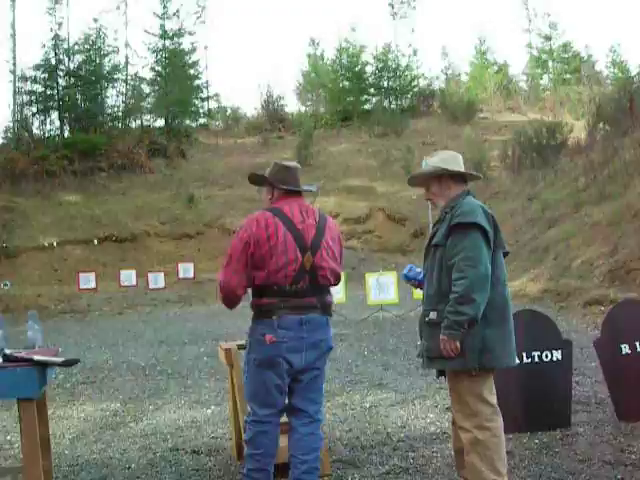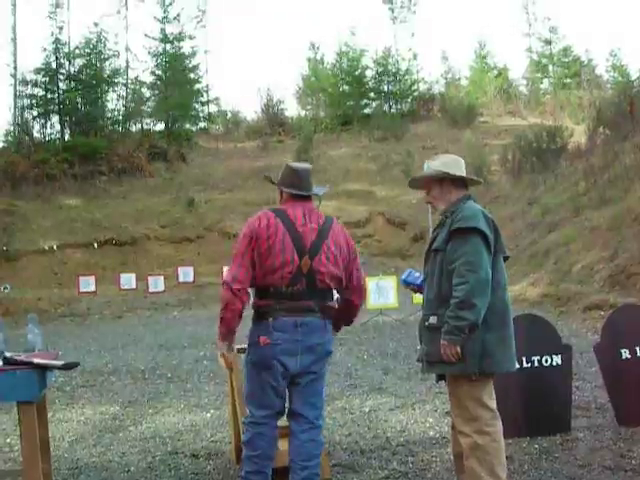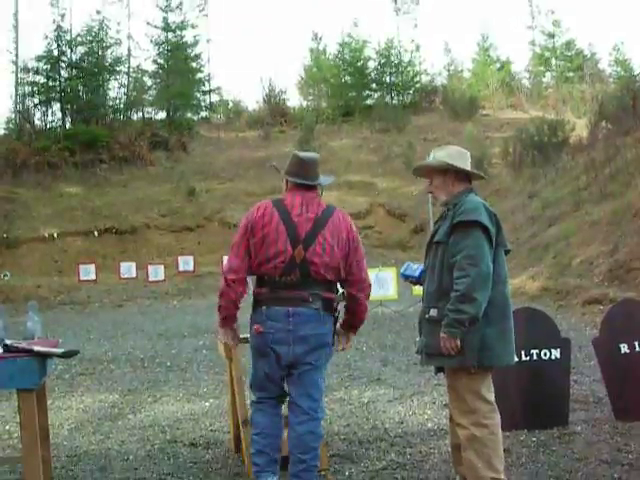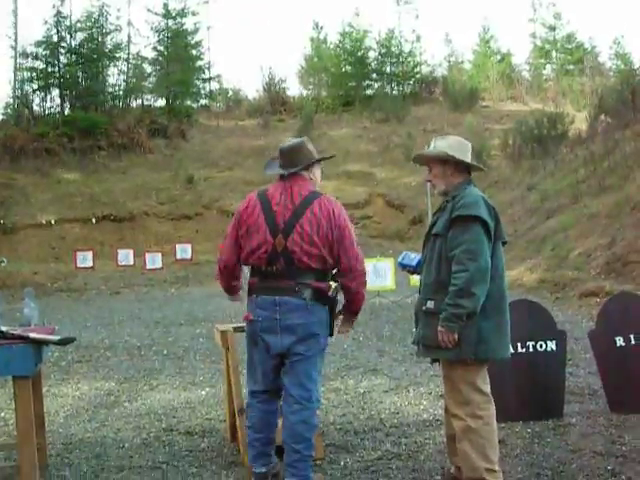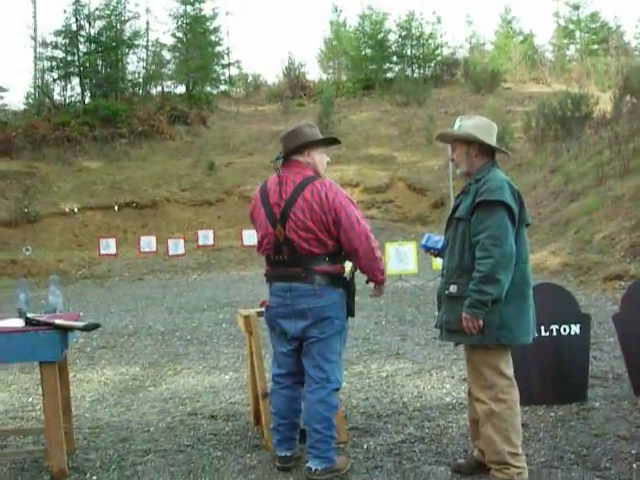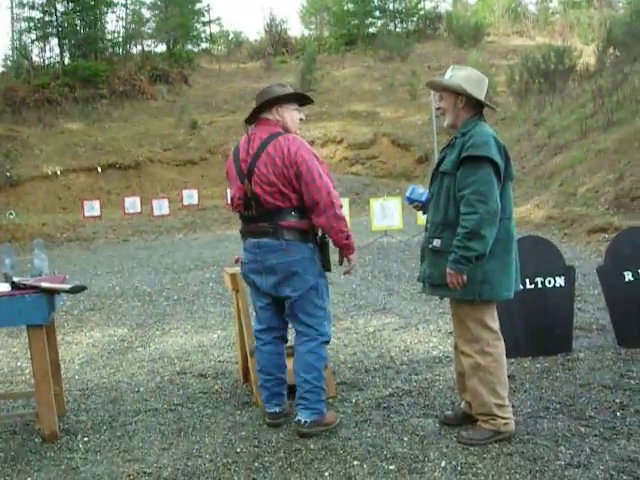
dt=0.3s
person 1, frame 1
left shoulder: (468, 213)
right shoulder: (458, 214)
left elbow: (472, 277)
left wrist: (453, 327)
right wrist: (427, 281)
left hip: (468, 338)
right hip: (462, 337)
left knee: (477, 416)
right knee: (465, 415)
person 1, frame 2
left shoulder: (468, 218)
right shoulder: (458, 219)
left elbow: (473, 282)
left wrist: (454, 333)
right wrist: (425, 286)
left hip: (468, 343)
right hip: (462, 341)
left knee: (477, 421)
right knee: (464, 420)
person 1, frame 3
left shoulder: (470, 212)
right shoulder: (459, 212)
left elbow: (473, 276)
left wrist: (453, 326)
right wrist: (426, 278)
left hip: (468, 336)
right hip: (461, 334)
left knee: (476, 415)
right knee: (463, 413)
person 1, frame 4
left shoulder: (469, 205)
right shoulder: (458, 204)
left elbow: (472, 271)
left wrist: (452, 320)
right wrist: (423, 267)
left hip: (463, 329)
right hip: (456, 326)
left knee: (471, 405)
right knee: (458, 403)
person 1, frame 5
left shoulder: (492, 189)
right shoulder: (481, 186)
left elbow: (496, 256)
left wrist: (476, 306)
right wrist: (447, 250)
left hip: (487, 313)
right hip: (479, 309)
left knee: (494, 388)
right knee: (481, 386)
person 1, frame 6
left shoulder: (478, 143)
right shoulder: (466, 140)
left elbow: (480, 211)
left wrist: (460, 261)
right wrist: (430, 203)
left hip: (471, 266)
right hip: (462, 262)
left knee: (479, 342)
right knee: (467, 339)
left ankle: (496, 419)
right ankle: (473, 405)
person 2, frame 1
left shoulder: (257, 224)
right shoulder: (328, 224)
left elbow: (231, 284)
left wrist: (231, 302)
left hip: (273, 330)
right hip: (317, 329)
left knee: (263, 414)
right knee: (307, 414)
person 2, frame 2
left shoulder: (261, 224)
right shoulder: (336, 230)
left elbow: (236, 284)
right elbow: (356, 290)
left wrist: (226, 331)
right wrist: (336, 323)
left hip: (271, 332)
right hip: (317, 333)
left knee: (261, 417)
right knee: (308, 419)
person 2, frame 3
left shoulder: (260, 214)
right shoulder: (340, 221)
left elbow: (234, 273)
right elbow: (359, 283)
left wrist: (227, 318)
right wrist: (350, 325)
left hip: (269, 320)
right hip: (315, 323)
left knee: (265, 399)
right knee: (307, 408)
person 2, frame 4
left shoulder: (251, 204)
right shoulder: (328, 209)
left elbow: (227, 260)
right elbow: (352, 269)
left wrist: (231, 287)
right wrist: (351, 309)
left hip: (261, 309)
right hip: (306, 312)
left knee: (261, 392)
right knee: (301, 397)
person 2, frame 5
left shoulder: (262, 193)
right shoulder: (326, 192)
right elbow: (362, 243)
right wrist: (378, 277)
left hip: (279, 295)
right hip: (321, 296)
left knee: (285, 376)
right knee: (322, 380)
left ankle: (285, 450)
person 2, frame 6
left shoulder: (237, 153)
right shoulder: (291, 146)
right elbow: (325, 202)
right wrist: (345, 245)
left hip: (253, 252)
right hip: (293, 251)
left knee: (267, 332)
right knee: (311, 333)
left ankle: (273, 406)
right ankle: (310, 413)
